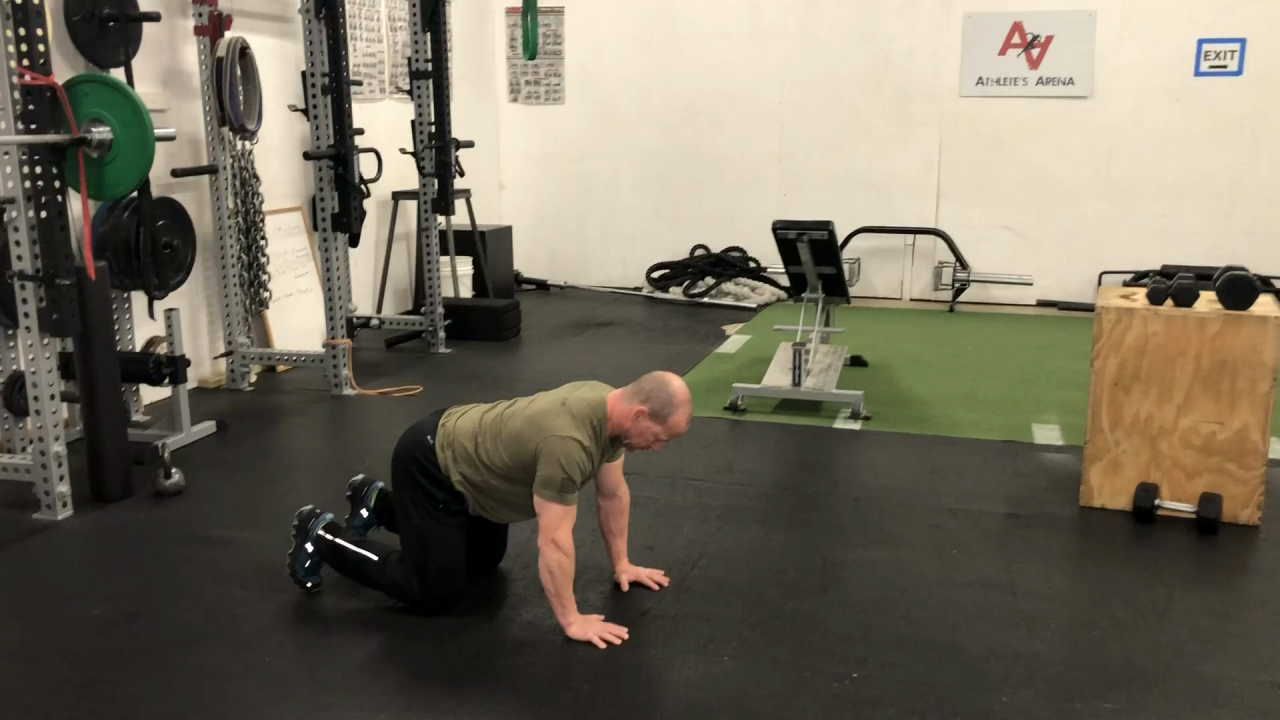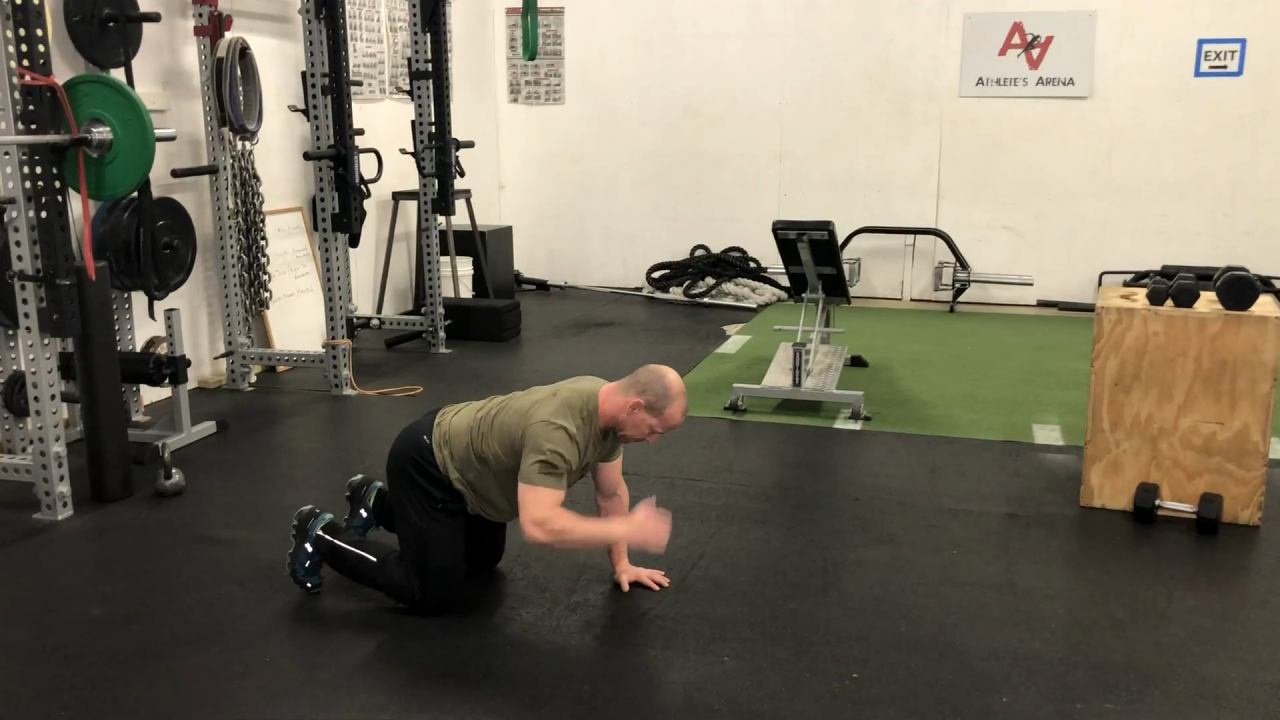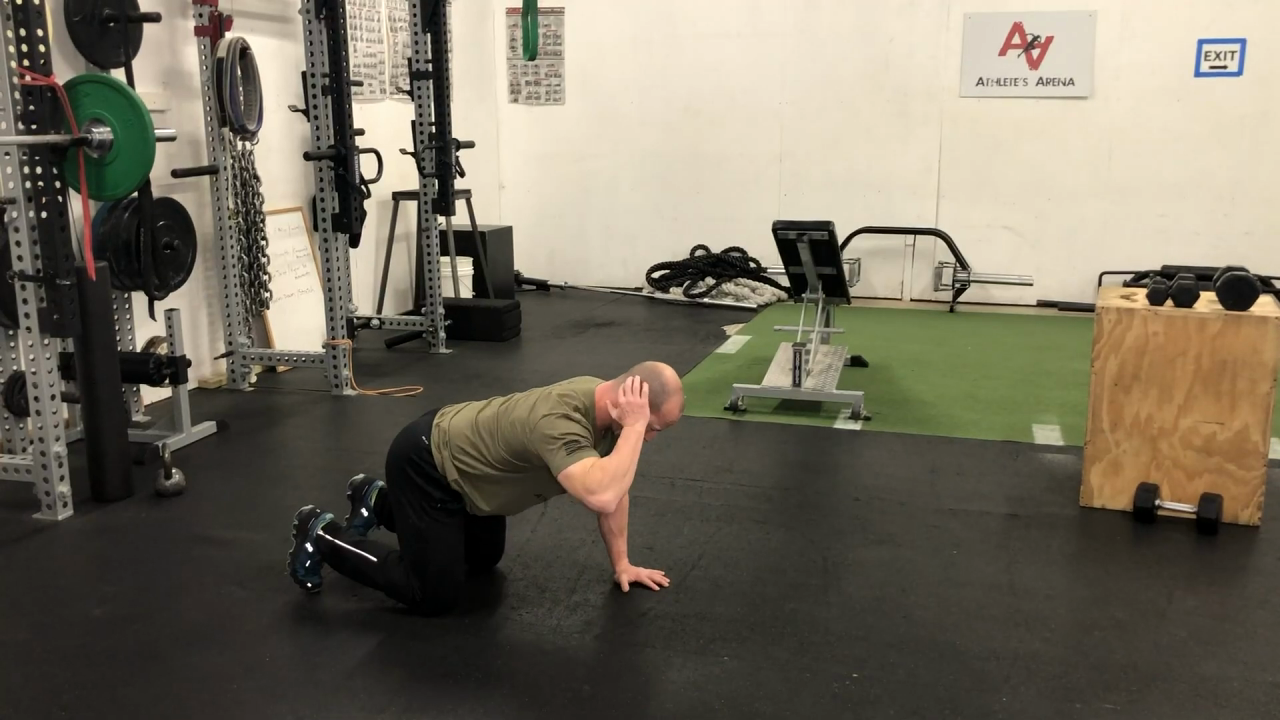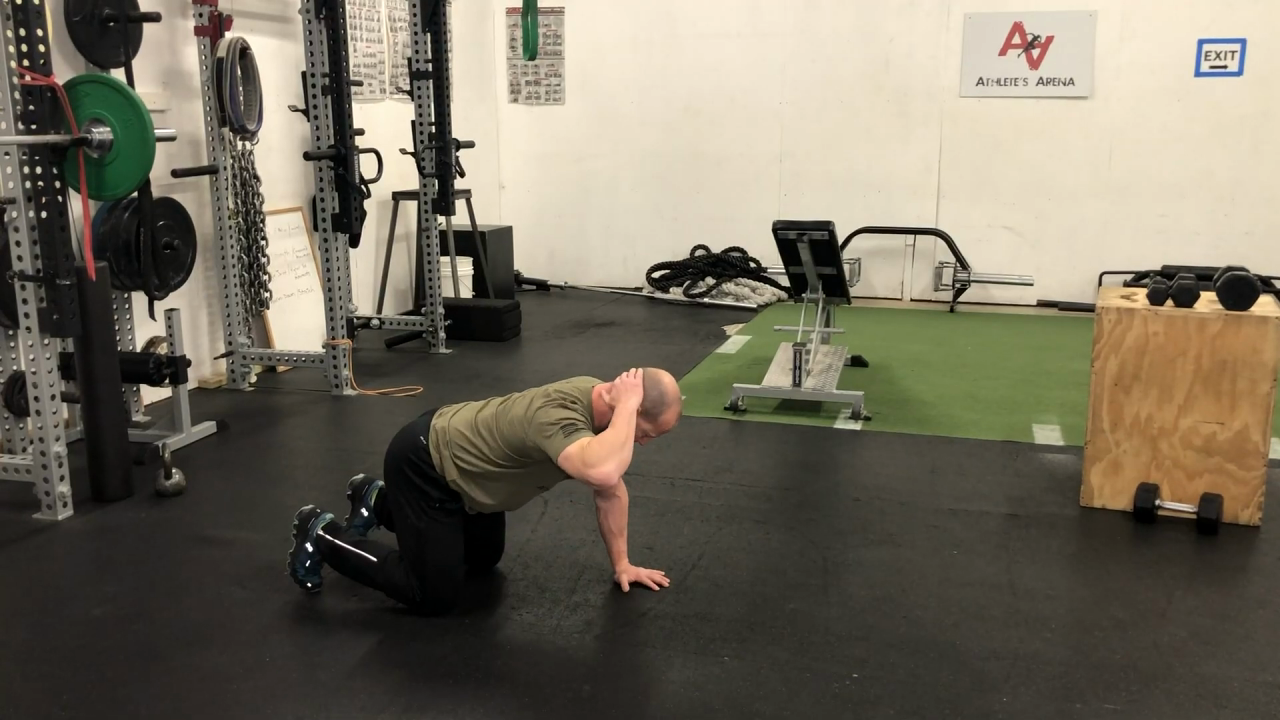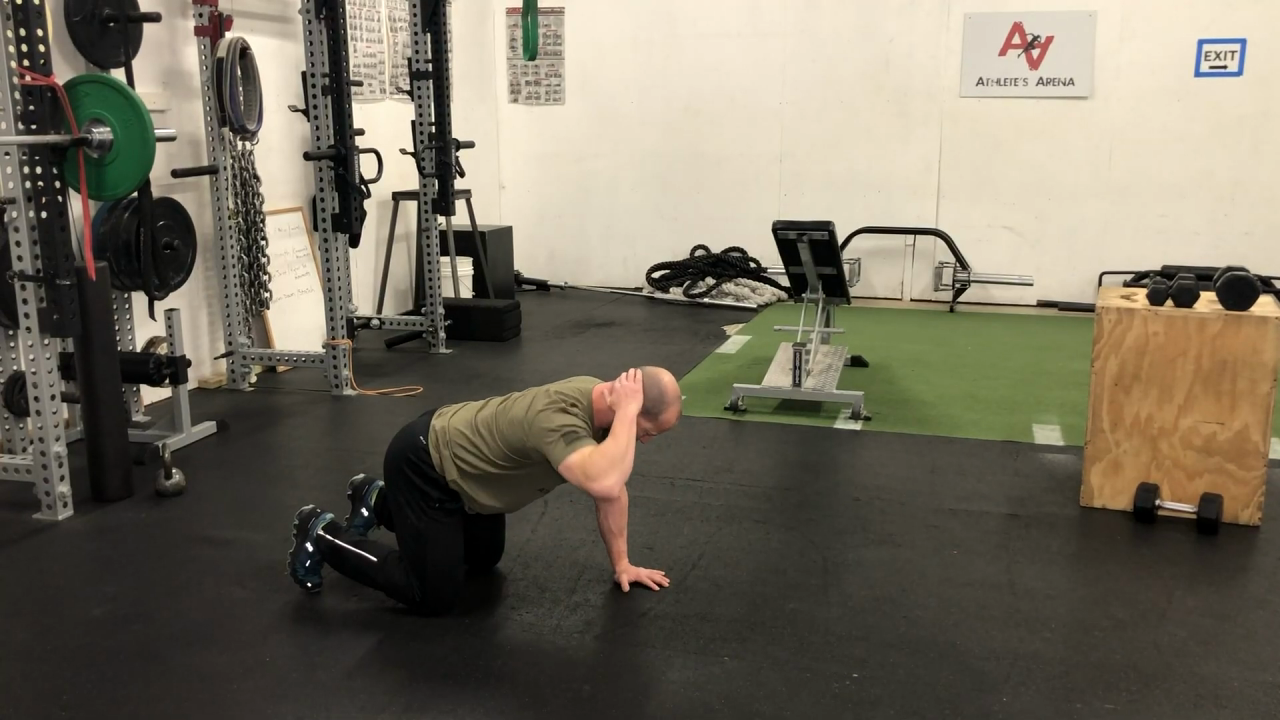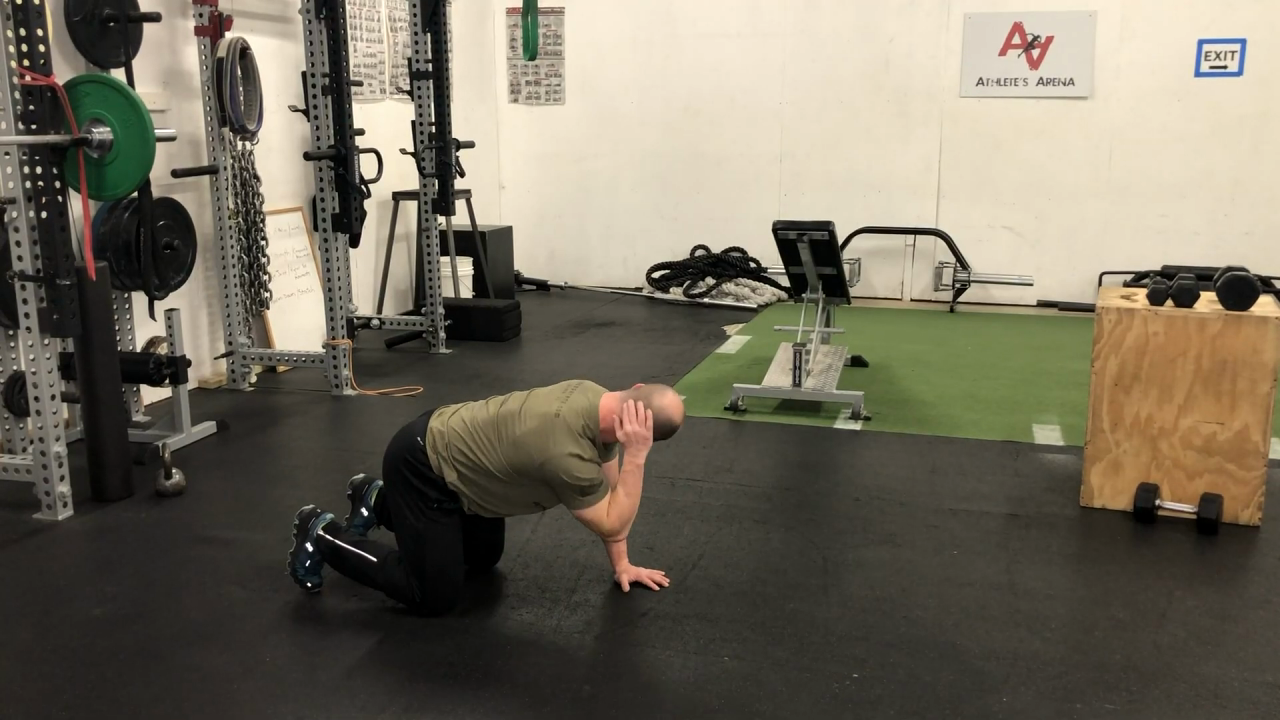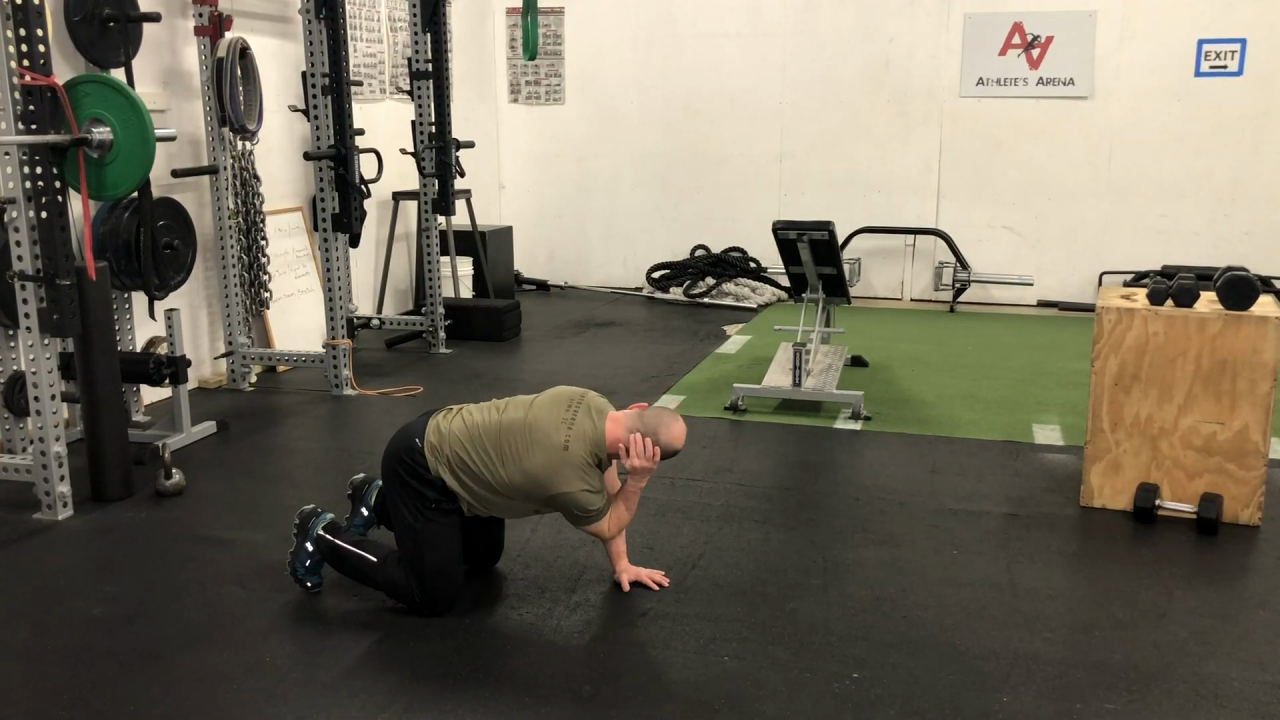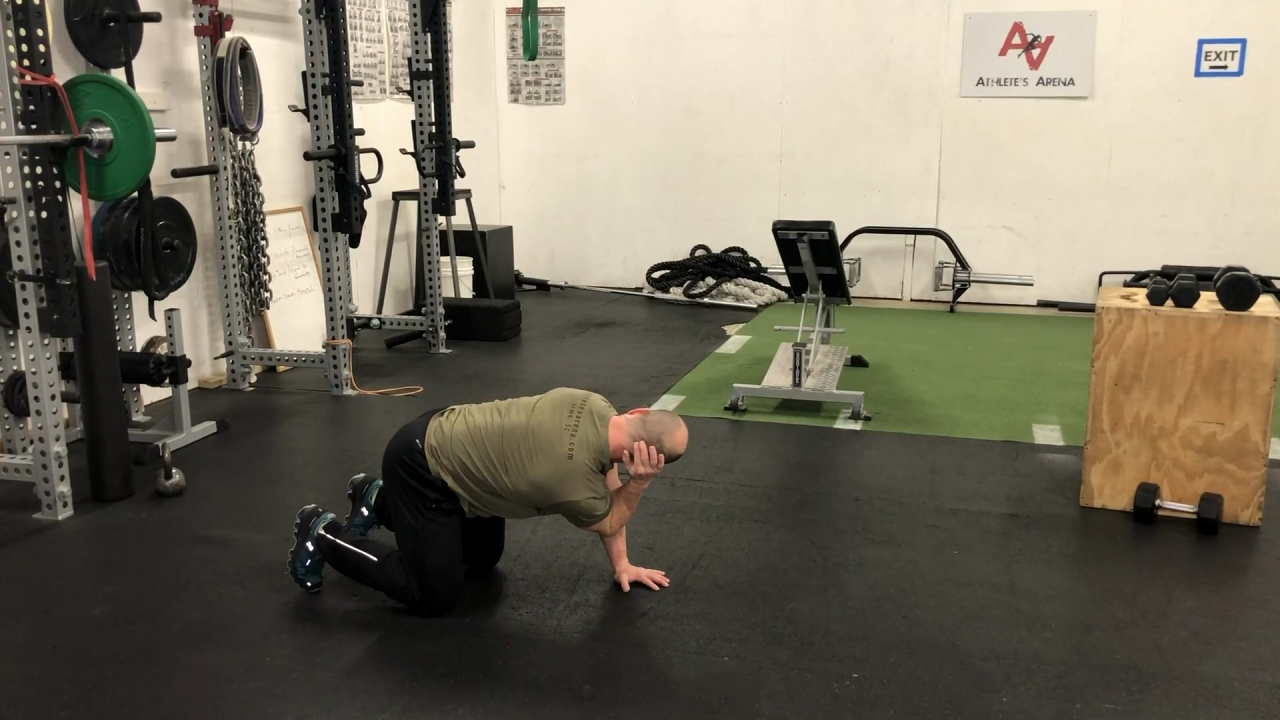
dt=0.4s
person 1, frame 1
left shoulder: (609, 406)
right shoulder: (568, 440)
left elbow: (612, 494)
right elbow: (554, 541)
left wrist: (622, 563)
right wrist: (571, 620)
left hip: (465, 454)
right hip: (430, 463)
left knee: (484, 562)
right knee: (435, 595)
left ankle: (378, 501)
right ankle: (324, 538)
person 1, frame 2
left shoulder: (607, 406)
right shoulder: (557, 429)
left elbow: (611, 493)
right elbow: (538, 524)
left wrist: (622, 564)
right wrist: (626, 531)
left hip: (464, 456)
right hip: (427, 463)
left knee: (482, 560)
right knee: (435, 595)
left ankle: (378, 501)
right ankle: (323, 538)
person 1, frame 3
left shoulder: (603, 404)
right shoulder: (561, 422)
left elbow: (613, 489)
right elbow: (602, 497)
left wrist: (621, 563)
right wrist: (634, 425)
left hip: (460, 451)
right hip: (425, 463)
left knee: (483, 559)
right knee: (434, 595)
left ankle: (379, 501)
right ankle: (324, 538)
person 1, frame 4
left shoulder: (600, 401)
right shoulder: (558, 415)
left elbow: (611, 490)
right elbow: (604, 472)
left wrist: (622, 563)
right wrist: (627, 405)
left hip: (458, 452)
right hip: (423, 462)
left knee: (484, 559)
right knee: (434, 595)
left ankle: (378, 500)
right ankle: (324, 537)
person 1, frame 5
left shoulder: (601, 403)
right shoulder: (559, 417)
left elbow: (612, 490)
right elbow: (604, 484)
left wrist: (622, 563)
right wrist: (627, 411)
left hip: (458, 452)
right hip: (423, 462)
left knee: (484, 559)
right knee: (434, 595)
left ankle: (379, 500)
right ankle: (324, 537)
person 1, frame 6
left shoulder: (599, 401)
right shoulder: (566, 449)
left elbow: (610, 489)
right elbow: (614, 527)
left wrist: (622, 564)
right wrist: (636, 454)
left hip: (452, 446)
right hip: (422, 464)
left knee: (484, 558)
right knee: (435, 596)
left ankle: (379, 501)
right ankle: (324, 537)
person 1, frame 7
left shoulder: (597, 407)
right shoulder: (570, 476)
left elbow: (608, 491)
right elbow: (609, 527)
left wrist: (621, 564)
right wrist: (639, 480)
left hip: (447, 440)
right hip: (419, 466)
left knee: (484, 557)
right knee: (434, 595)
left ankle: (379, 500)
right ankle: (324, 537)
person 1, frame 8
left shoulder: (597, 409)
right shoulder: (574, 481)
left elbow: (609, 494)
right elbow: (609, 523)
left wrist: (621, 564)
right wrist: (640, 484)
left hip: (445, 436)
right hip: (420, 466)
left knee: (484, 557)
right knee: (434, 596)
left ankle: (378, 500)
right ankle: (325, 537)
